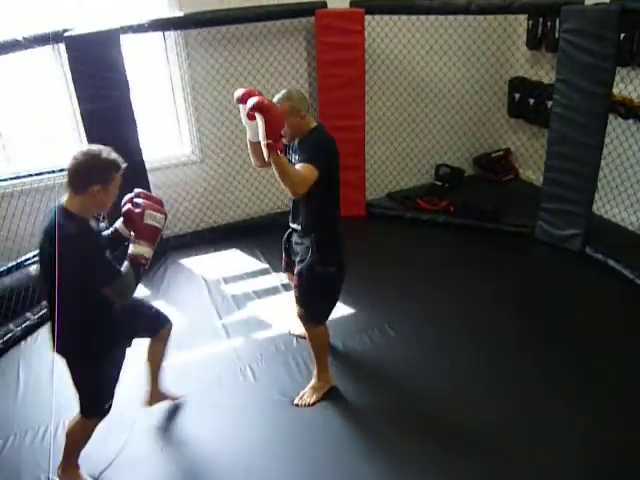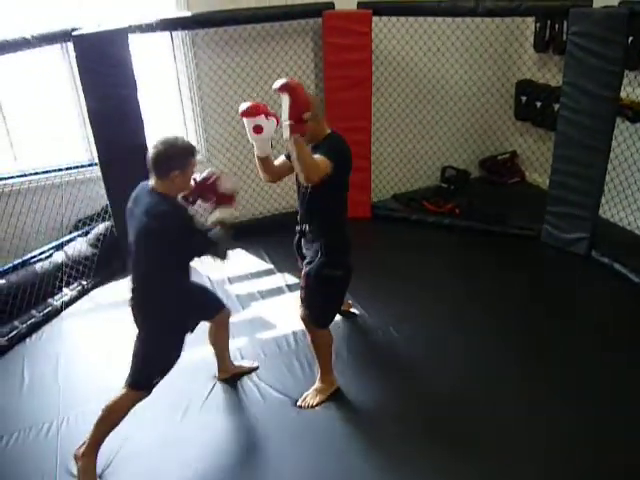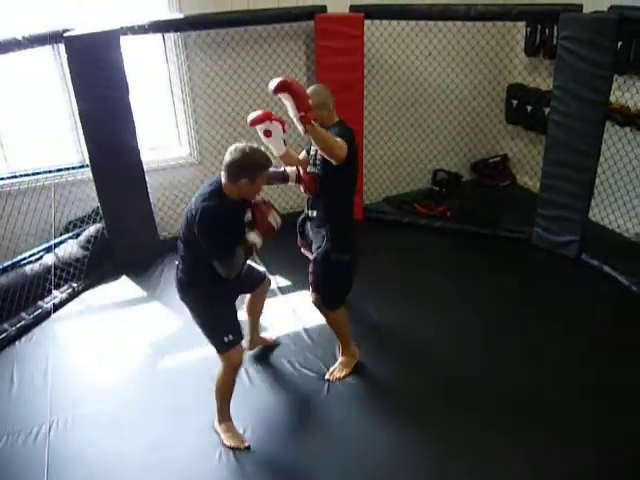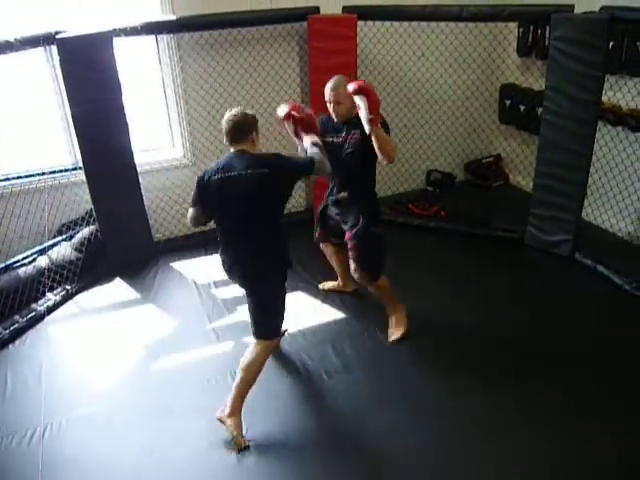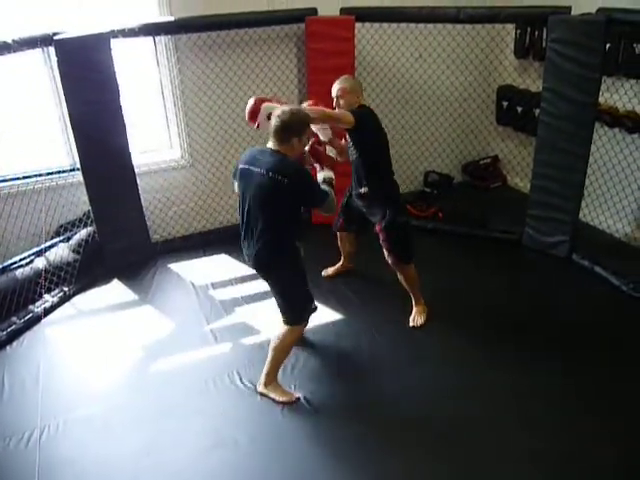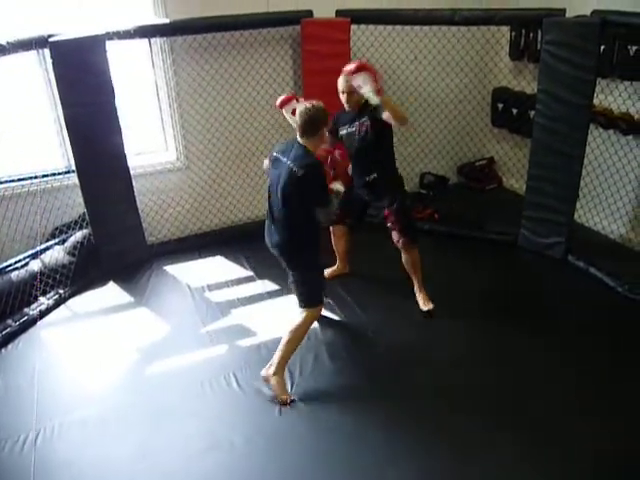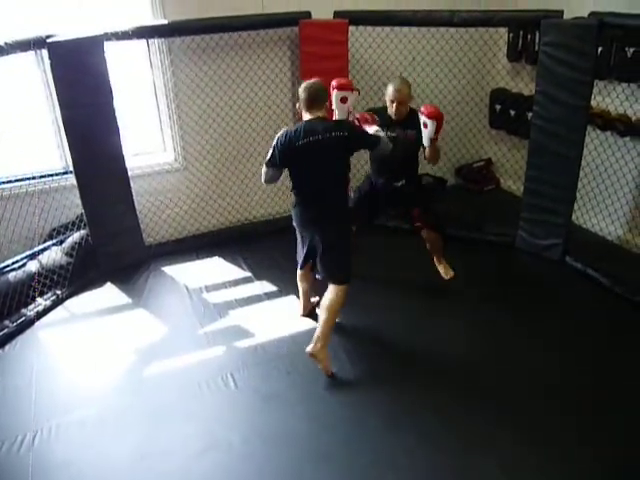
dt=0.3s
person 1, frame 1
left shoulder: (77, 214)
right shoulder: (69, 237)
right elbow: (122, 290)
left wrist: (122, 227)
right wrist: (143, 242)
left hip: (107, 308)
right hip: (84, 332)
left knee: (159, 326)
right knee: (95, 409)
left ankle: (154, 390)
person 1, frame 2
left shoulder: (146, 192)
right shoulder: (168, 217)
right elbow: (217, 250)
left hip: (173, 288)
right hip: (159, 307)
left knee: (220, 314)
right knee: (137, 389)
left ankle: (226, 368)
right ankle: (87, 451)
person 1, frame 3
left shoulder: (225, 185)
right shoulder: (210, 212)
right elbow: (228, 268)
right wrist: (255, 237)
left hip: (224, 268)
right hip: (200, 285)
left knee: (261, 283)
right knee: (232, 357)
left ankle: (254, 337)
right ankle: (223, 419)
person 1, frame 4
left shoulder: (210, 174)
right shoulder: (270, 165)
left elbow: (195, 220)
right elbow: (321, 167)
right wrist: (308, 136)
left hip: (233, 261)
right hip: (264, 263)
right knee: (266, 340)
left ankle: (271, 327)
right ankle: (231, 410)
person 1, frame 5
left shoulder: (248, 157)
right shoulder: (293, 174)
left elbow: (238, 188)
right elbow: (330, 208)
right wrist: (326, 177)
left hip: (255, 246)
right hip: (274, 256)
right knee: (296, 322)
left ankle: (301, 305)
right ankle: (268, 381)
person 1, frame 6
left shoulder: (282, 149)
right shoulder: (312, 168)
left elbow: (267, 167)
right elbow: (325, 217)
right wrist: (335, 192)
left hip: (277, 233)
right hip: (296, 242)
left knee: (312, 252)
right knee: (312, 308)
left ankle: (312, 288)
right ankle: (275, 369)
person 1, frame 7
left shoulder: (288, 137)
right shoulder: (344, 130)
left elbow: (268, 178)
right elbow: (384, 146)
left wrist: (276, 145)
right wrist: (373, 130)
left hip: (303, 216)
right hip: (334, 218)
left knee: (306, 262)
right knee: (339, 283)
left ankle: (306, 304)
right ankle: (319, 344)
person 2, frame 1
left shoulder: (319, 144)
right shoulder: (296, 139)
left elbow: (297, 187)
right elbow: (265, 162)
left wrist: (273, 145)
right wrist: (254, 130)
left hip: (320, 238)
right hip: (299, 229)
left knee: (308, 311)
right knee: (296, 280)
left ankle: (322, 377)
right ankle: (311, 329)
person 2, frame 2
left shoulder: (335, 147)
right shoulder: (305, 144)
left elbow: (309, 177)
right elbow: (271, 175)
left wrist: (294, 135)
right wrist: (260, 142)
left hip: (328, 241)
right hip: (310, 231)
left knee: (311, 315)
right knee: (313, 278)
left ankle: (326, 380)
right ankle: (338, 301)
person 2, frame 3
left shoulder: (340, 135)
right shoulder: (315, 135)
left elbow: (336, 154)
right elbow: (300, 165)
left wrist: (304, 122)
right wrist: (276, 145)
left hip: (335, 225)
right hip: (314, 218)
left knee: (322, 298)
right knee: (310, 252)
left ankle: (348, 352)
right ankle: (337, 284)
person 2, frame 4
left shoulder: (371, 121)
right shoulder: (325, 122)
left elbow: (389, 158)
left wrist: (372, 124)
left hip: (359, 205)
right hip: (334, 199)
left knee: (362, 270)
right knee: (326, 240)
left ankle: (396, 312)
right ankle: (344, 281)
person 2, frame 5
left shoulder: (363, 116)
right shoulder: (352, 119)
left elbow: (328, 116)
right elbow: (347, 151)
right wrist: (328, 143)
left hip: (383, 196)
right hip: (359, 191)
left knee: (397, 256)
right knee: (343, 227)
left ankle: (418, 303)
right ankle: (346, 263)
person 2, frame 6
left shoulder: (374, 108)
right shoulder: (340, 118)
left elbow: (402, 120)
left wrist: (377, 95)
left hip: (385, 182)
right hip: (357, 181)
left knee: (403, 238)
right knee: (337, 222)
left ankle: (419, 289)
right ankle: (342, 264)
person 2, frame 7
left shoulder: (418, 121)
right shoulder: (374, 116)
left elbow: (432, 160)
left hip: (407, 186)
right hip: (375, 183)
left knee: (429, 232)
left ankle: (439, 260)
